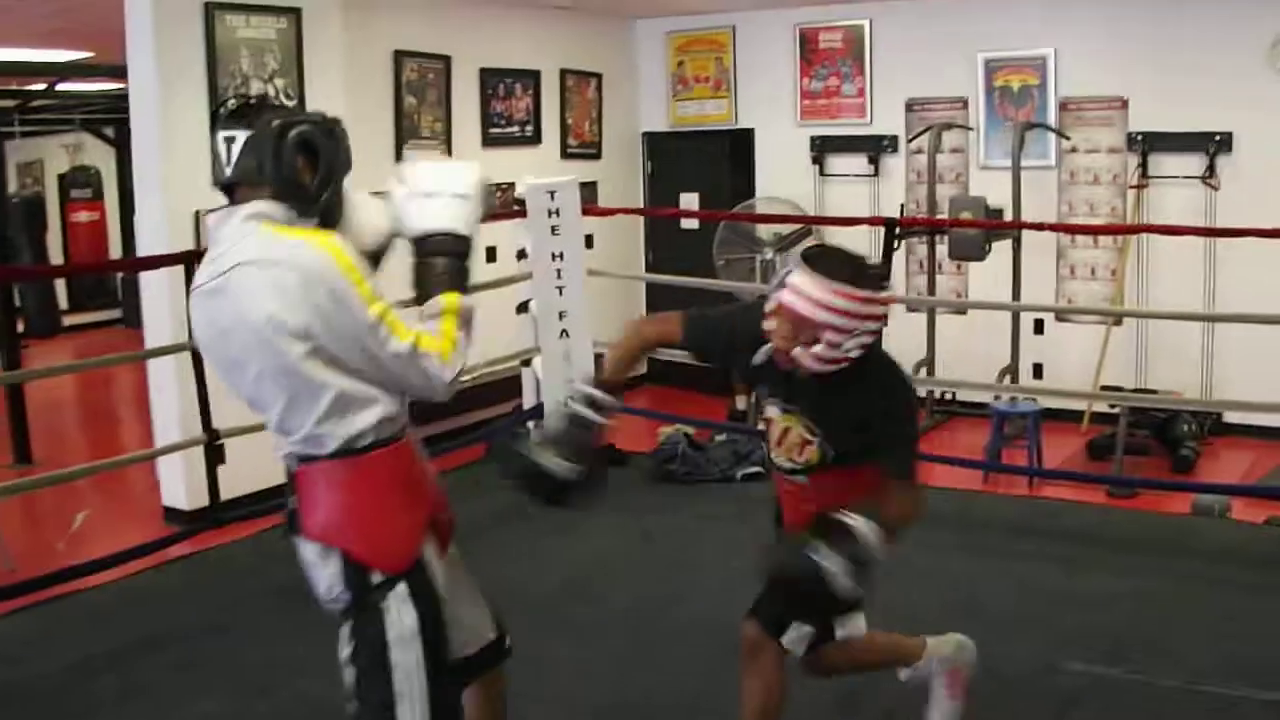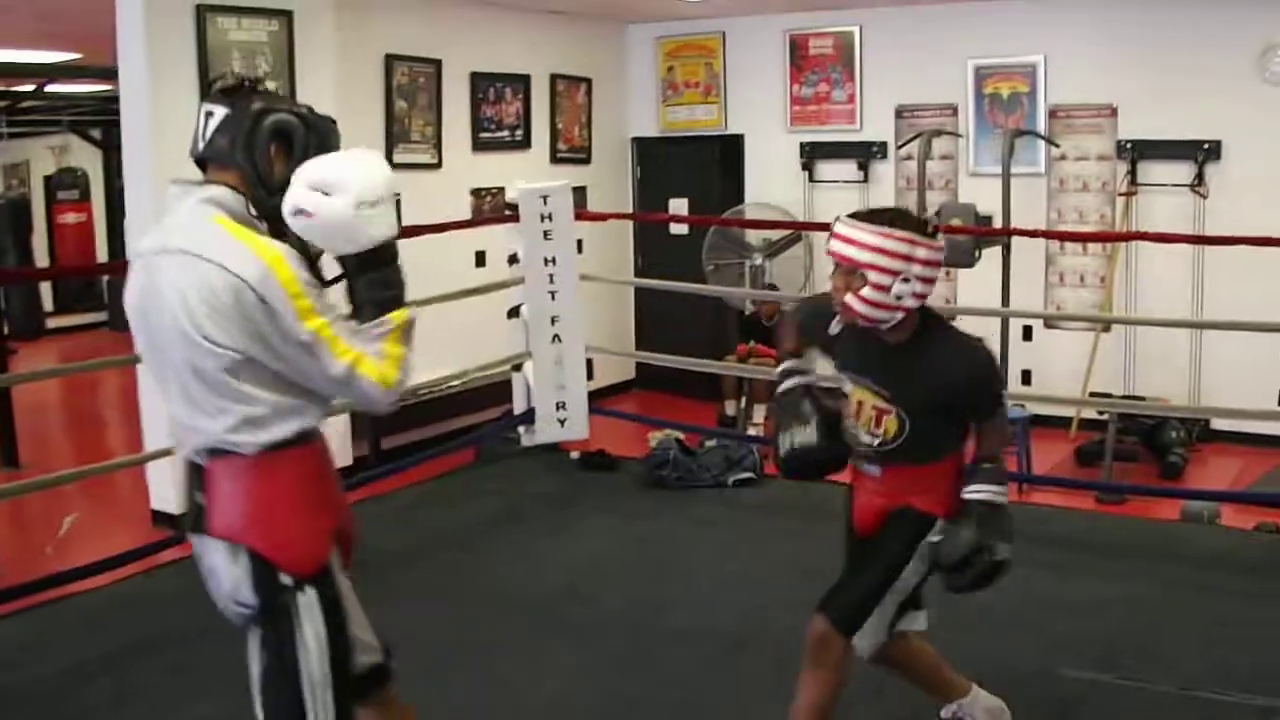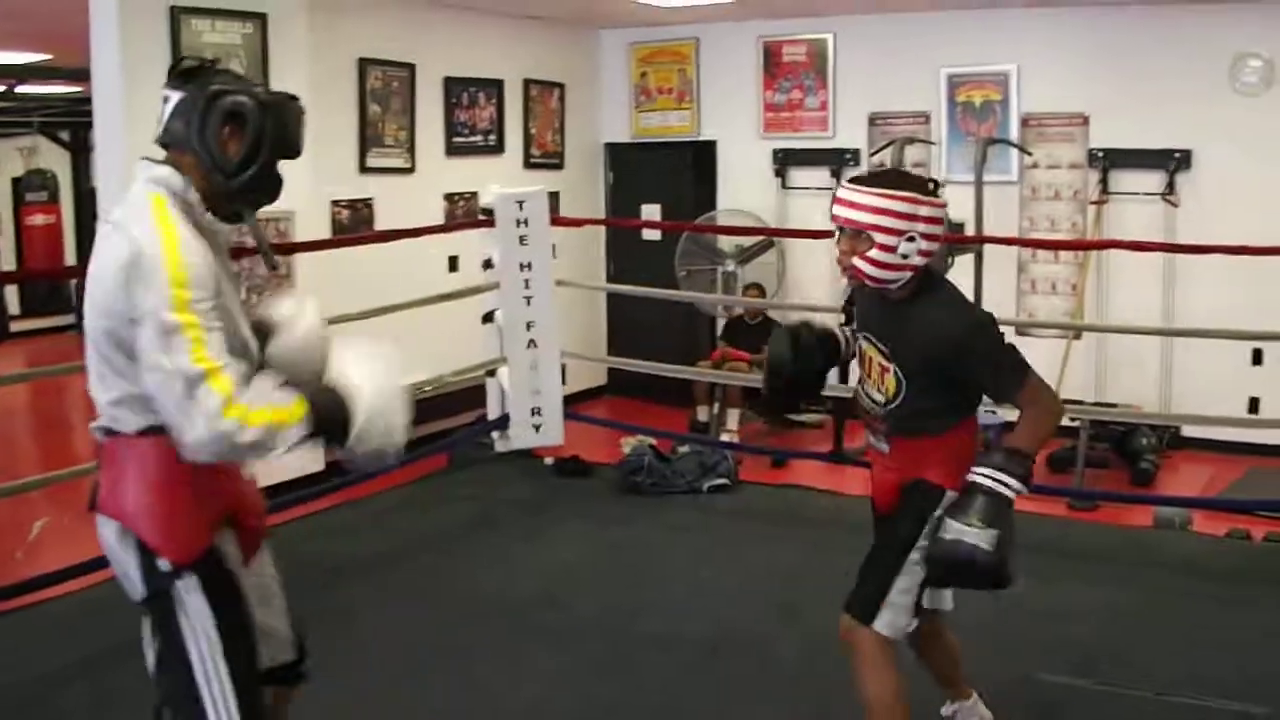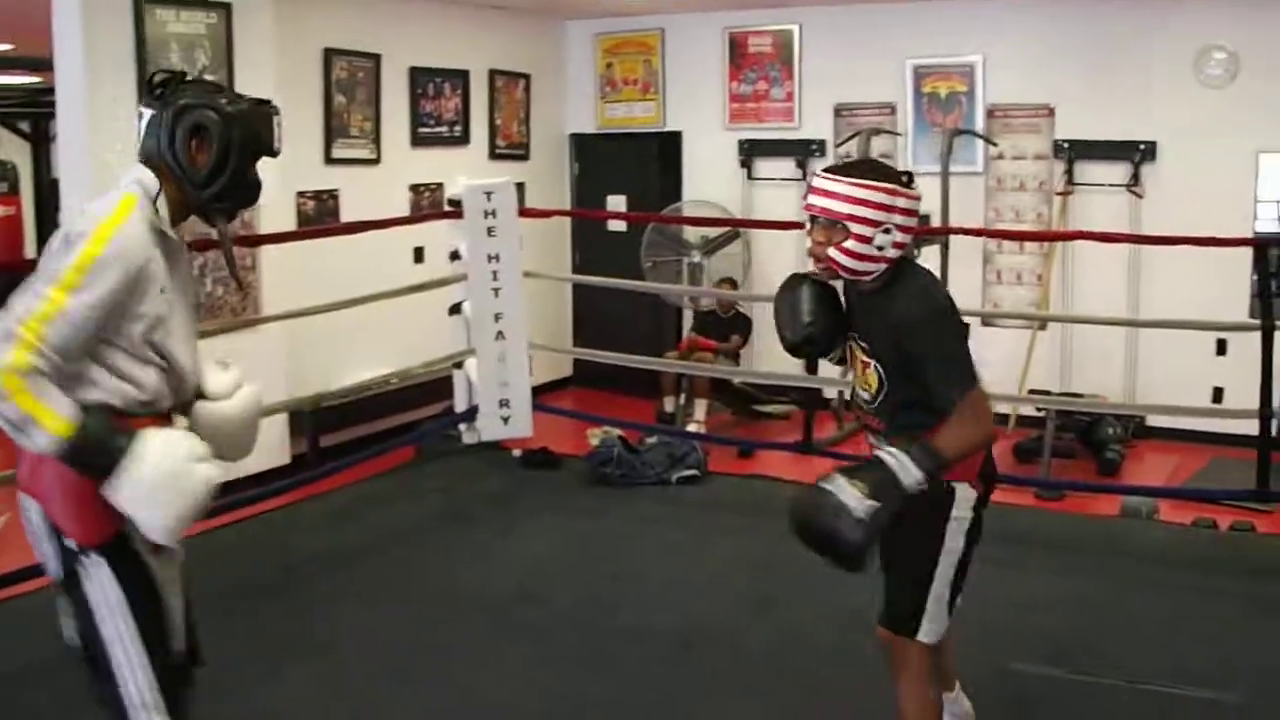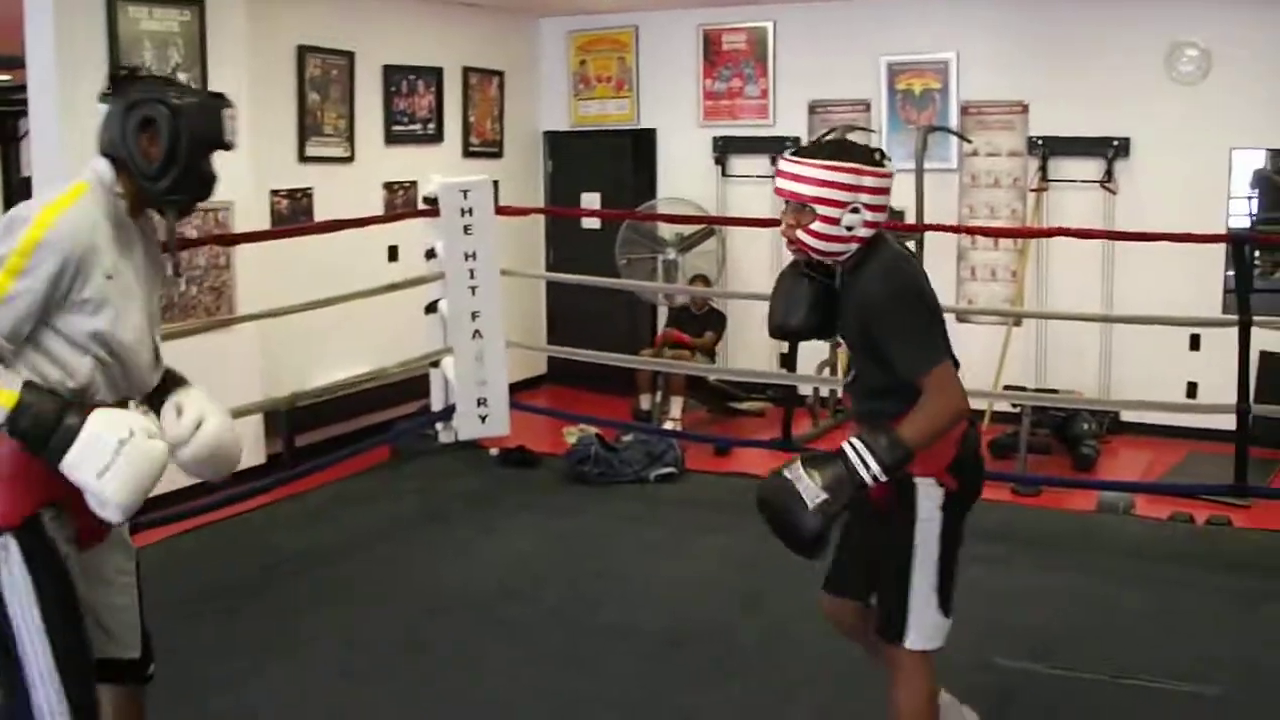
dt=0.2s
person 1, frame 1
left shoulder: (211, 285)
right shoulder: (311, 259)
right elbow: (432, 369)
left wrist: (354, 242)
right wrist: (447, 249)
left hip: (334, 490)
right hip: (369, 498)
left knee: (478, 656)
person 1, frame 2
left shoulder: (160, 246)
right shoulder: (256, 263)
right elbow: (375, 383)
left wrist: (298, 244)
right wrist: (374, 256)
left hip: (237, 492)
right hip: (276, 502)
person 1, frame 3
left shoulder: (150, 219)
right shoulder: (166, 241)
right elbow: (209, 421)
left wrist: (261, 337)
right wrist: (332, 412)
left hip: (172, 477)
right hip: (169, 490)
person 1, frame 4
left shoulder: (158, 229)
right shoulder: (115, 236)
left wrist: (192, 379)
right wrist: (112, 457)
left hip: (127, 487)
right hip: (86, 487)
left knee: (163, 668)
person 1, frame 5
left shoulder: (135, 226)
right shoulder: (62, 222)
left wrist: (170, 392)
right wrist: (62, 432)
left hip: (91, 481)
left knee: (123, 667)
person 2, frame 1
left shoulder: (884, 391)
right shoulder: (759, 332)
left elbow: (901, 497)
right elbow: (652, 328)
left wrist: (849, 545)
right wrist: (584, 411)
left hip: (848, 513)
right hip: (800, 504)
left knee: (760, 636)
right knee: (820, 652)
right ankle: (936, 656)
person 2, frame 2
left shoulder: (957, 362)
right shoulder: (838, 317)
left elbow: (992, 420)
right elbow: (795, 321)
left wrist: (986, 495)
right wrist: (797, 390)
left hip: (920, 509)
right hip: (868, 495)
left knee: (827, 636)
right knee: (885, 638)
person 2, frame 3
left shoulder: (955, 324)
right shoulder: (873, 288)
left elbow: (1042, 404)
left wrist: (991, 491)
right wrist: (828, 342)
left hip: (938, 485)
right hip: (891, 474)
left knee: (863, 631)
right knee: (914, 616)
person 2, frame 4
left shoulder: (920, 309)
right shoulder: (863, 283)
left elbow: (977, 422)
left wrist: (886, 476)
right wrist: (821, 324)
left hip: (946, 485)
right hip: (905, 478)
left knee: (904, 639)
right knee: (915, 618)
person 2, frame 5
left shoulder: (886, 283)
right shoulder: (858, 265)
left elbow: (948, 398)
left wrist: (850, 468)
right wrist: (819, 310)
left hip: (925, 477)
right hip: (895, 469)
left knee: (904, 640)
right knee: (844, 605)
